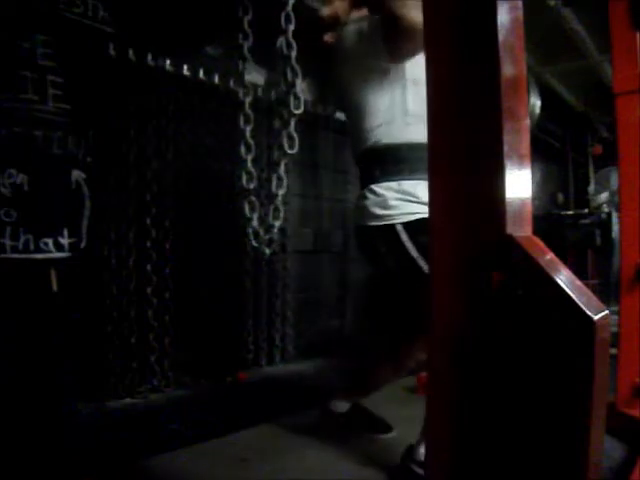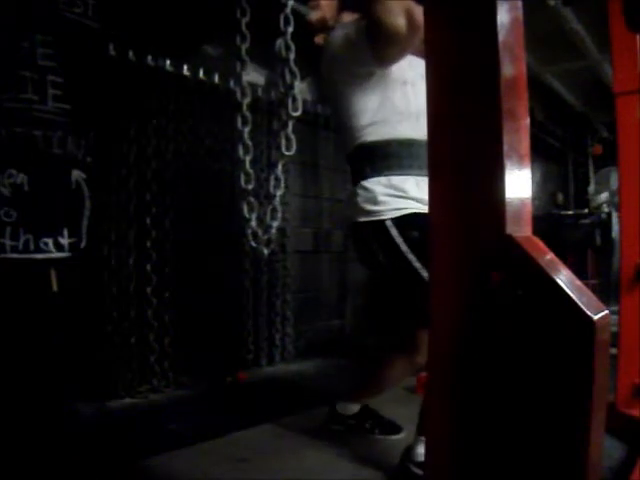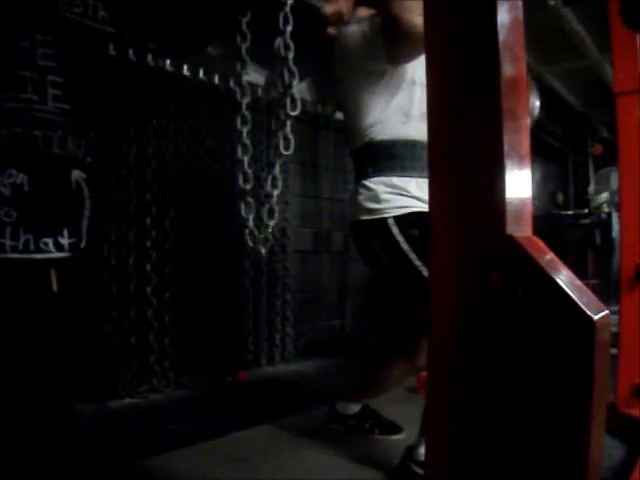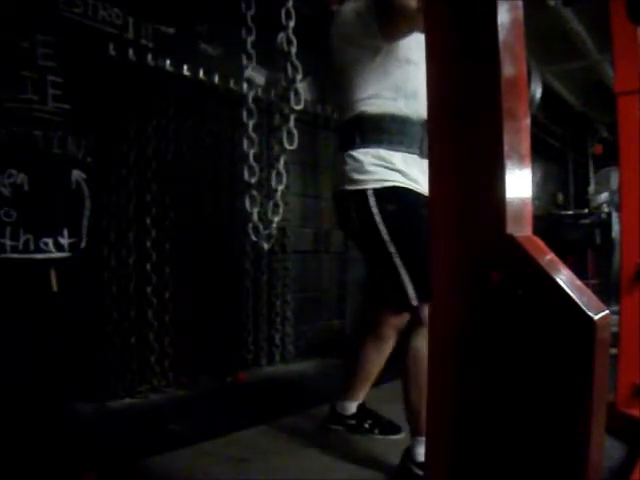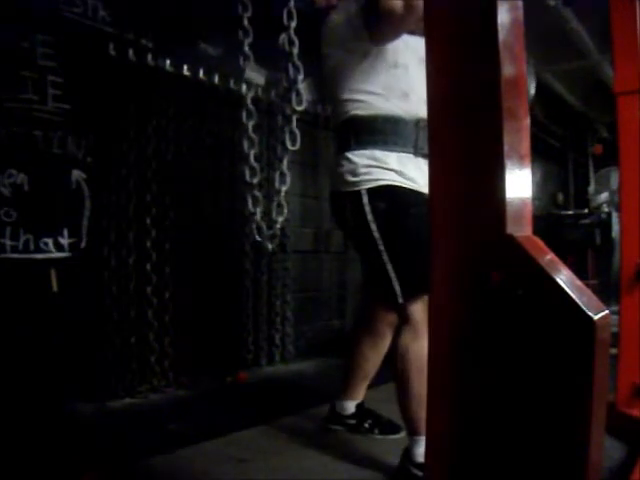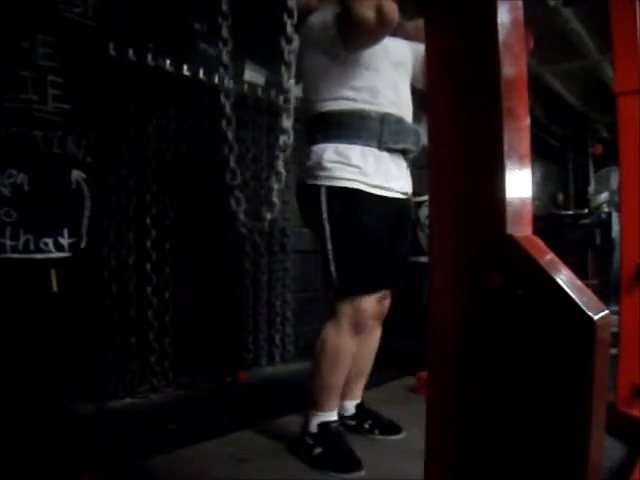
dt=0.5s
person 1, frame 1
left shoulder: (411, 58)
right shoulder: (361, 40)
left hip: (426, 214)
right hip: (403, 214)
left knee: (409, 340)
left ankle: (345, 403)
person 1, frame 2
left shoulder: (413, 60)
right shoulder: (350, 41)
left hip: (419, 212)
right hip: (396, 212)
left knee: (417, 342)
left ankle: (350, 408)
person 1, frame 3
left shoulder: (413, 57)
right shoulder: (362, 39)
left hip: (422, 212)
right hip: (397, 212)
left knee: (416, 343)
left ankle: (349, 408)
person 1, frame 4
left shoulder: (416, 38)
left hip: (414, 189)
right hip: (383, 187)
left knee: (394, 315)
right knee: (433, 315)
left ankle: (348, 407)
person 1, frame 5
left shoulder: (418, 41)
left hip: (414, 186)
right hip: (378, 186)
left knee: (389, 310)
right knee: (422, 312)
left ankle: (348, 408)
person 1, frame 6
left shoulder: (401, 46)
left hip: (392, 186)
right hip: (344, 184)
left knee: (374, 307)
right knee: (358, 308)
left ankle: (348, 407)
right ankle: (319, 427)
